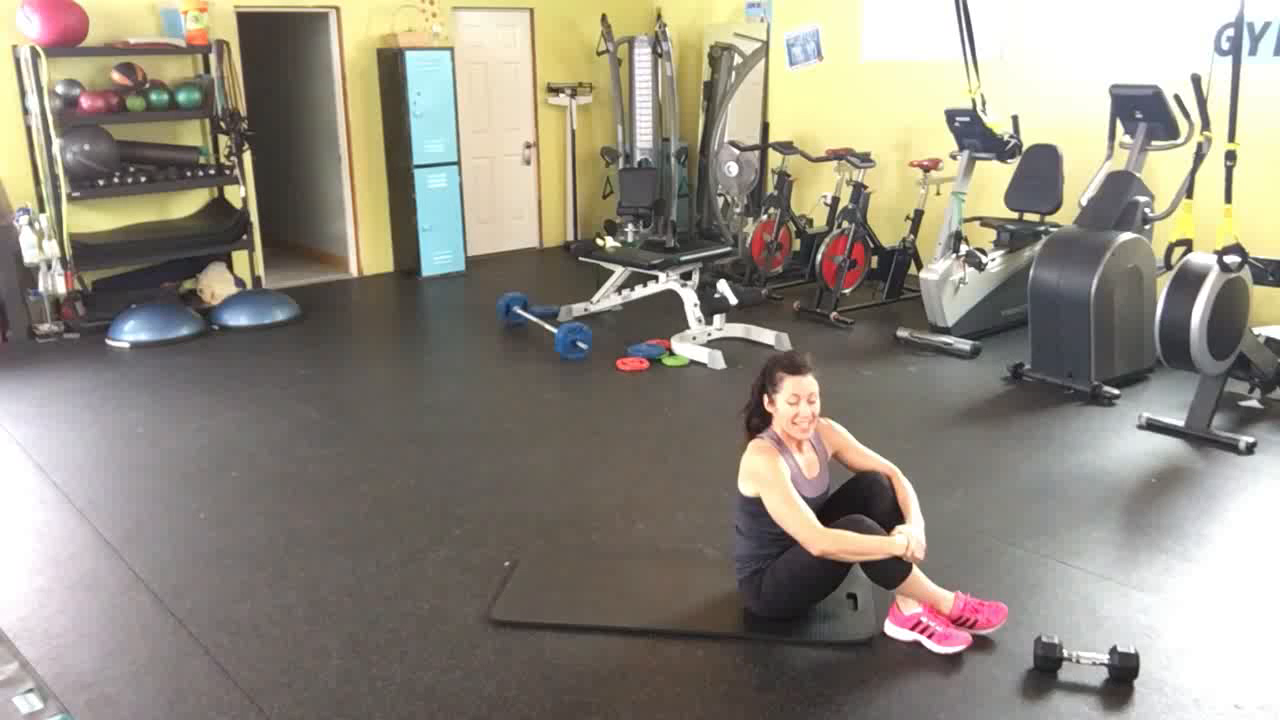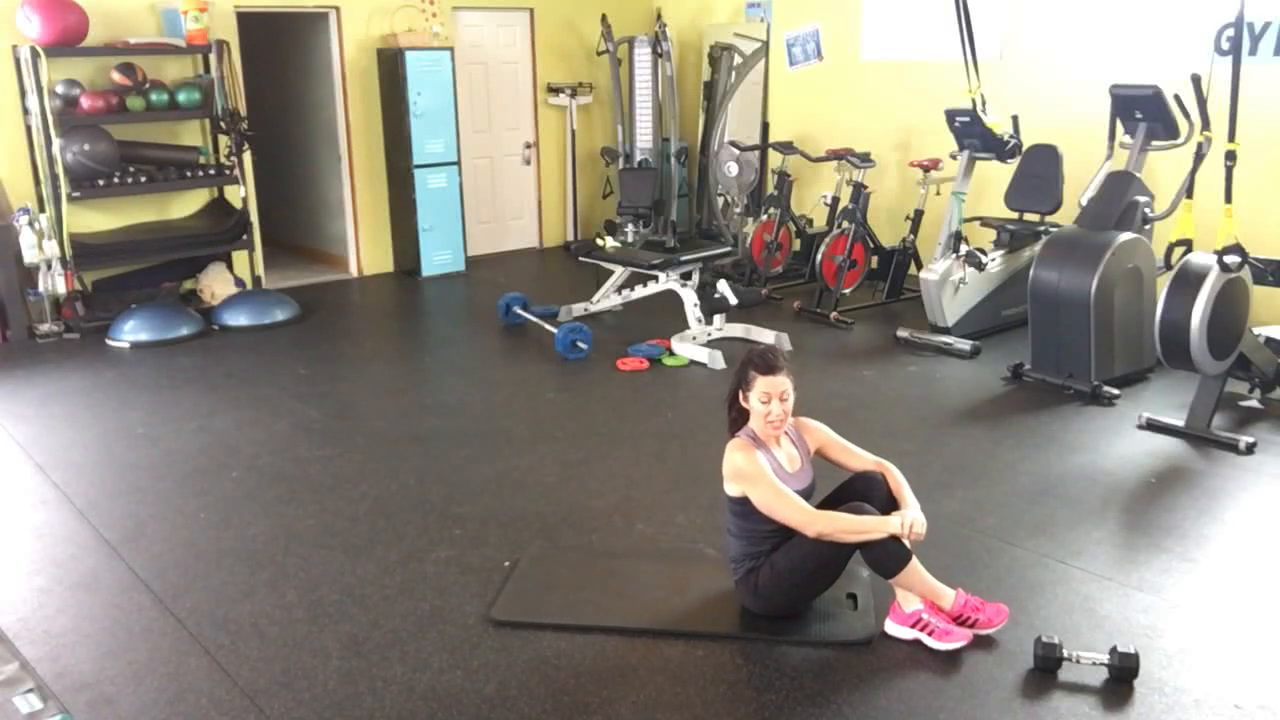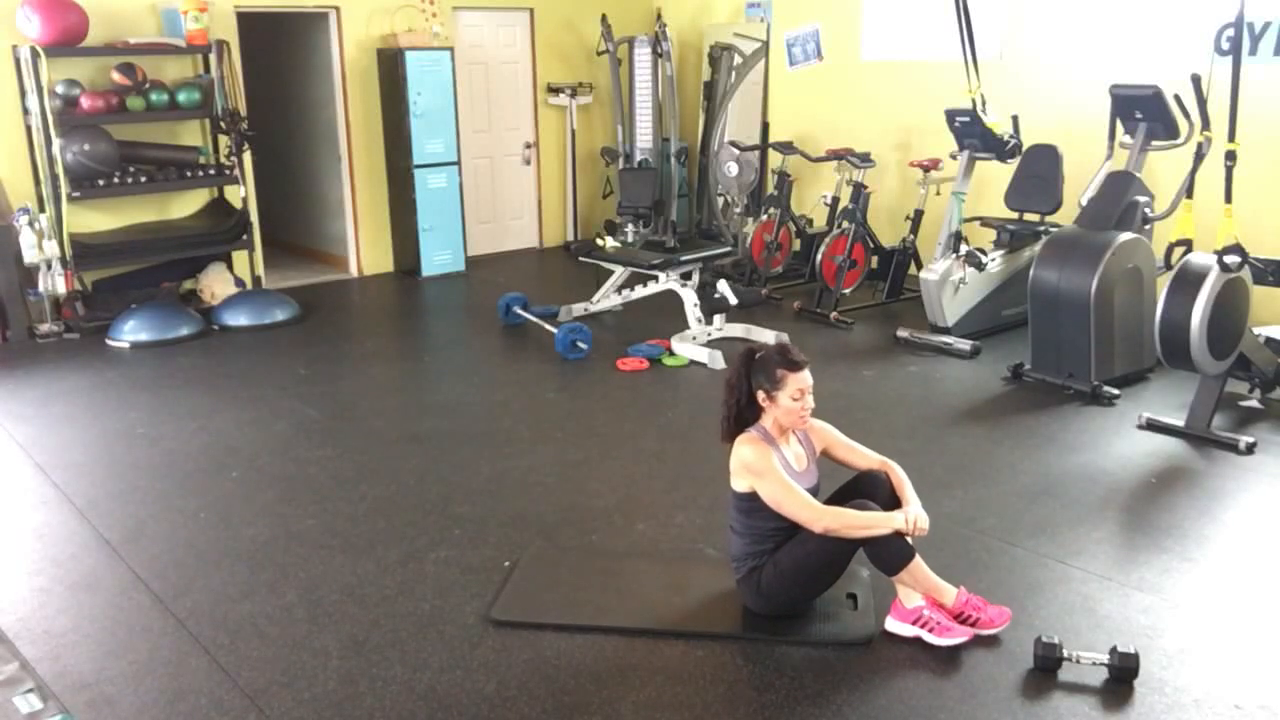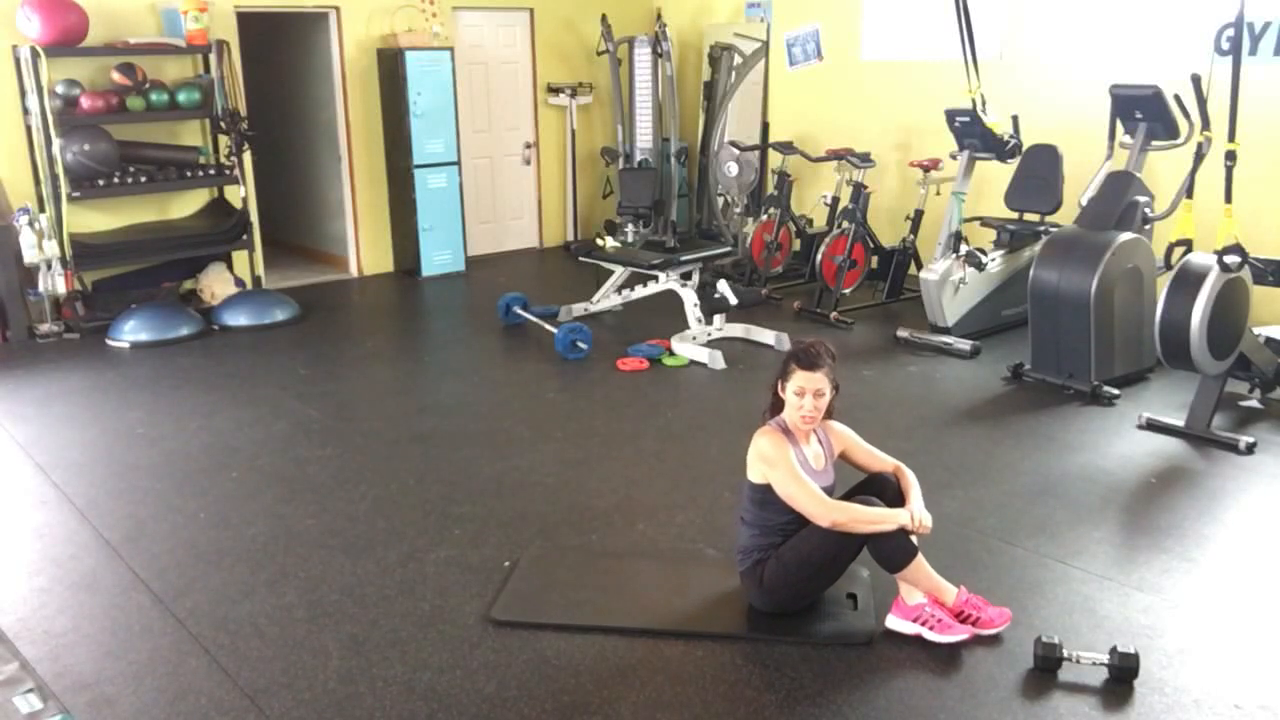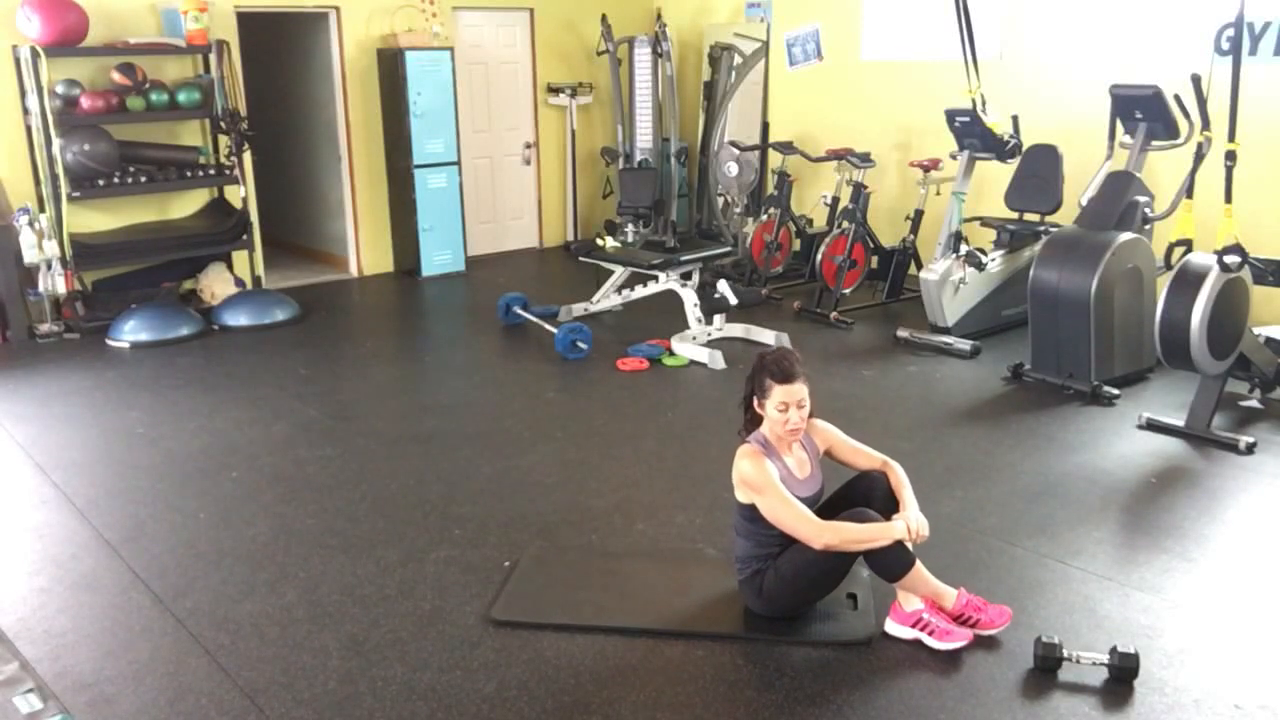
dt=1s
person 1, frame 1
left shoulder: (823, 433)
right shoulder: (763, 459)
left elbow: (894, 475)
right elbow: (819, 543)
left wrist: (914, 525)
right wrist: (898, 545)
left hip: (801, 553)
right hip: (766, 585)
left knee: (873, 485)
right knee: (858, 529)
left ankle: (909, 612)
right ankle: (947, 606)
person 1, frame 2
left shoulder: (803, 430)
right shoulder: (742, 457)
left elbow: (882, 467)
right elbow: (813, 525)
left wrist: (910, 508)
right wrist: (893, 524)
left hip: (796, 556)
right hip: (763, 584)
left knee: (871, 484)
right knee: (858, 516)
left ankle: (909, 609)
right ankle: (948, 603)
person 1, frame 3
left shoulder: (810, 432)
right shoulder: (751, 452)
left elbow: (886, 466)
right elbow: (819, 520)
left wrist: (912, 505)
right wrist: (896, 520)
left hip: (799, 555)
right hip: (765, 582)
left knee: (876, 483)
right knee: (863, 514)
left ankle: (910, 606)
right ankle: (950, 601)
person 1, frame 4
left shoulder: (829, 433)
right shoulder: (769, 444)
left elbow: (899, 470)
right elbow: (827, 515)
left wrist: (915, 504)
right wrist: (901, 517)
left hip: (803, 555)
right hip: (769, 578)
left knee: (885, 485)
right knee: (866, 510)
left ankle: (912, 604)
right ankle: (950, 600)
person 1, frame 5
left shoulder: (813, 432)
right shoulder: (752, 463)
left elbow: (888, 466)
right elbow: (820, 536)
left wrist: (909, 508)
right wrist: (898, 529)
left hip: (801, 554)
right hip: (768, 585)
left knee: (874, 484)
right knee: (861, 522)
left ankle: (910, 609)
right ankle: (948, 601)
